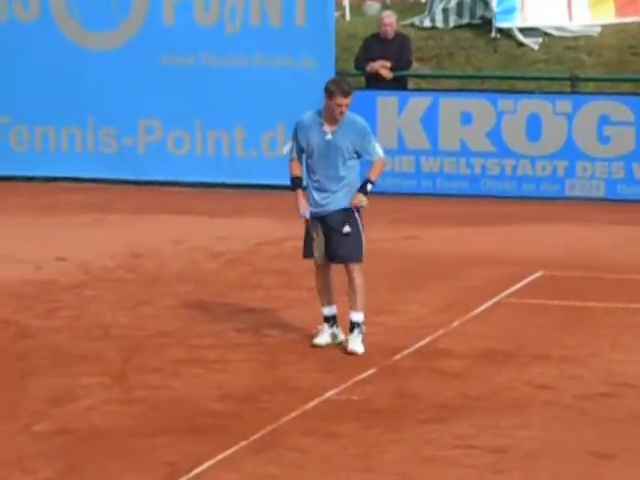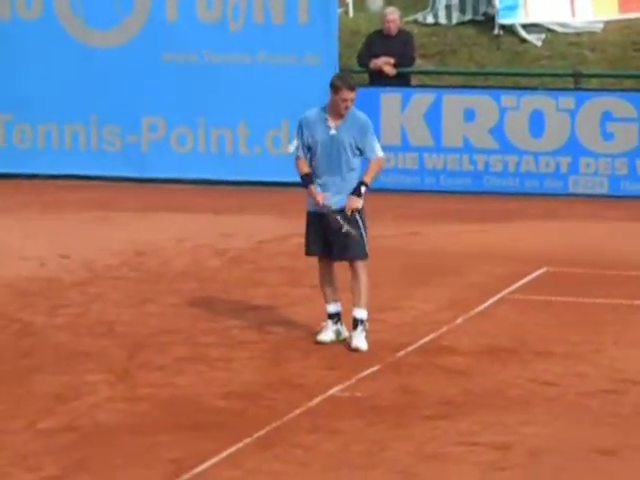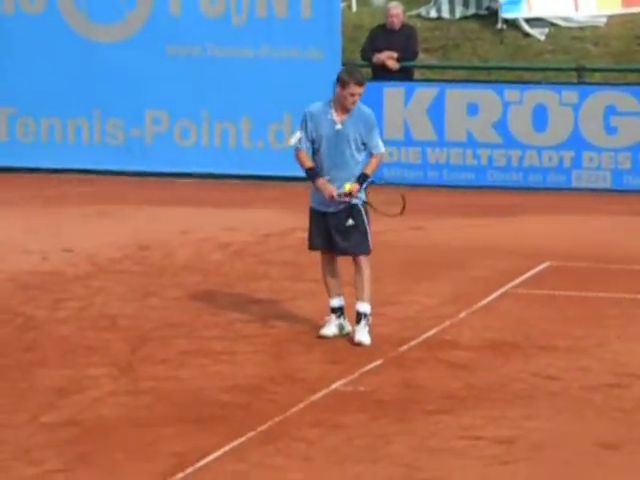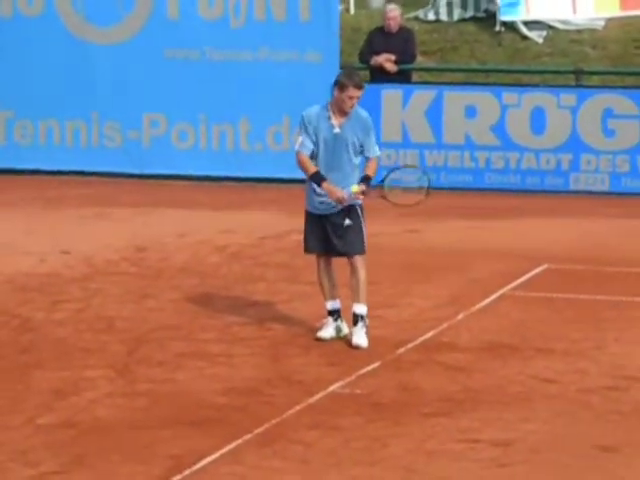
dt=0.3s
person 1, frame 1
left shoulder: (358, 126)
right shoulder: (304, 124)
left elbow: (379, 159)
right elbow: (296, 160)
left wrist: (365, 189)
right wrist: (299, 193)
left hip: (346, 207)
right hip: (316, 207)
left knee: (353, 266)
right knee: (321, 265)
left ankle: (356, 329)
right ankle: (331, 325)
person 1, frame 2
left shoulder: (361, 122)
right shoulder: (308, 121)
left elbow: (377, 159)
right elbow: (301, 159)
left wrist: (359, 193)
right wrist: (311, 188)
left hip: (349, 206)
right hip: (319, 205)
left knee: (357, 263)
right knee: (324, 262)
left ankle: (360, 326)
right ankle: (335, 322)
person 1, frame 3
left shoulder: (366, 117)
right shoulder: (313, 114)
left elbow: (377, 154)
right elbow: (301, 151)
left wrist: (360, 181)
right wrist: (319, 180)
left hip: (352, 200)
right hip: (322, 200)
left knee: (360, 257)
right knee: (327, 256)
left ankle: (363, 320)
right ankle: (338, 316)
person 1, frame 4
left shoulder: (363, 120)
right shoulder: (311, 117)
left elbow: (372, 157)
right elbow: (302, 158)
left wrist: (365, 182)
right wrist: (326, 185)
left hip: (349, 203)
right hip: (318, 203)
left knee: (356, 259)
right knee: (323, 259)
left ankle: (359, 323)
right ankle: (334, 318)
